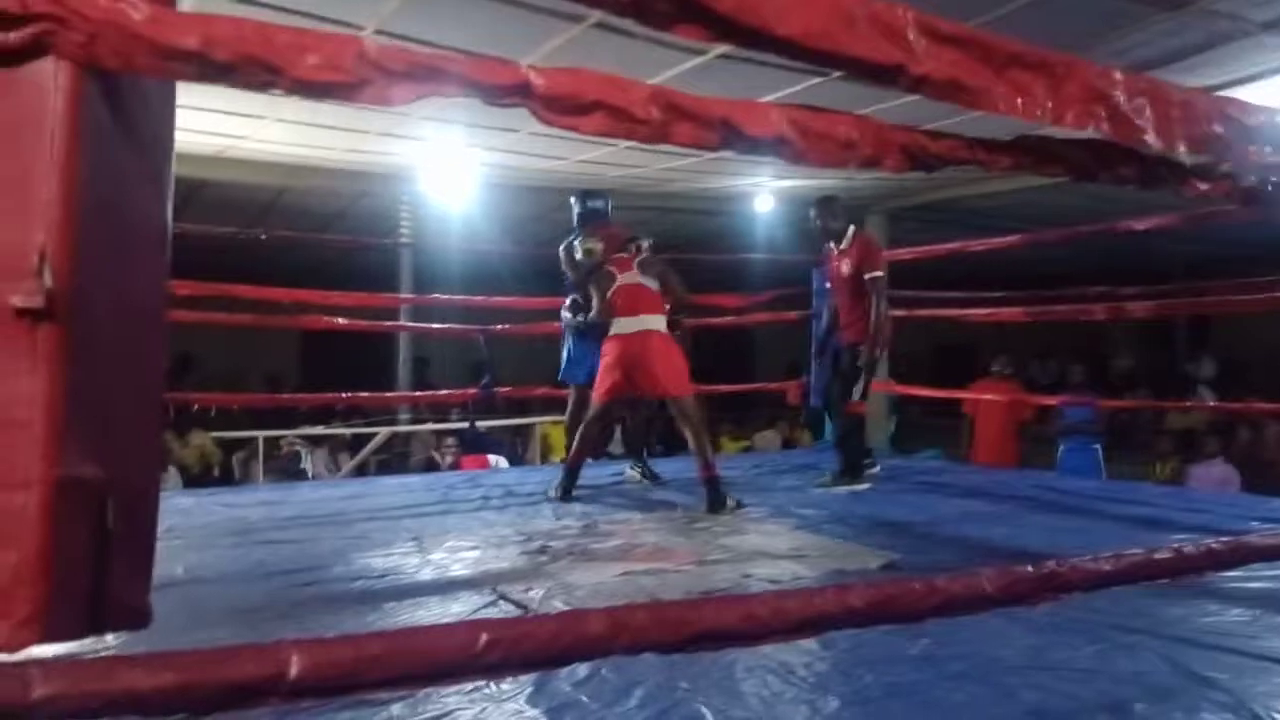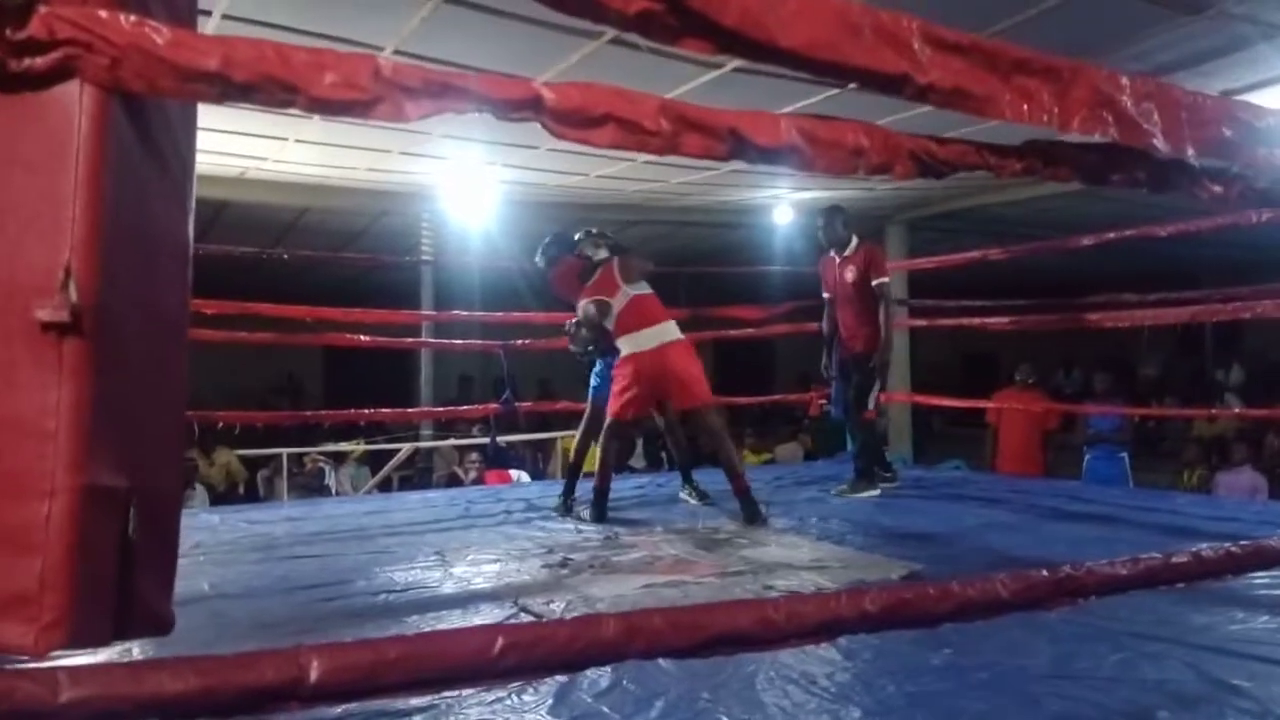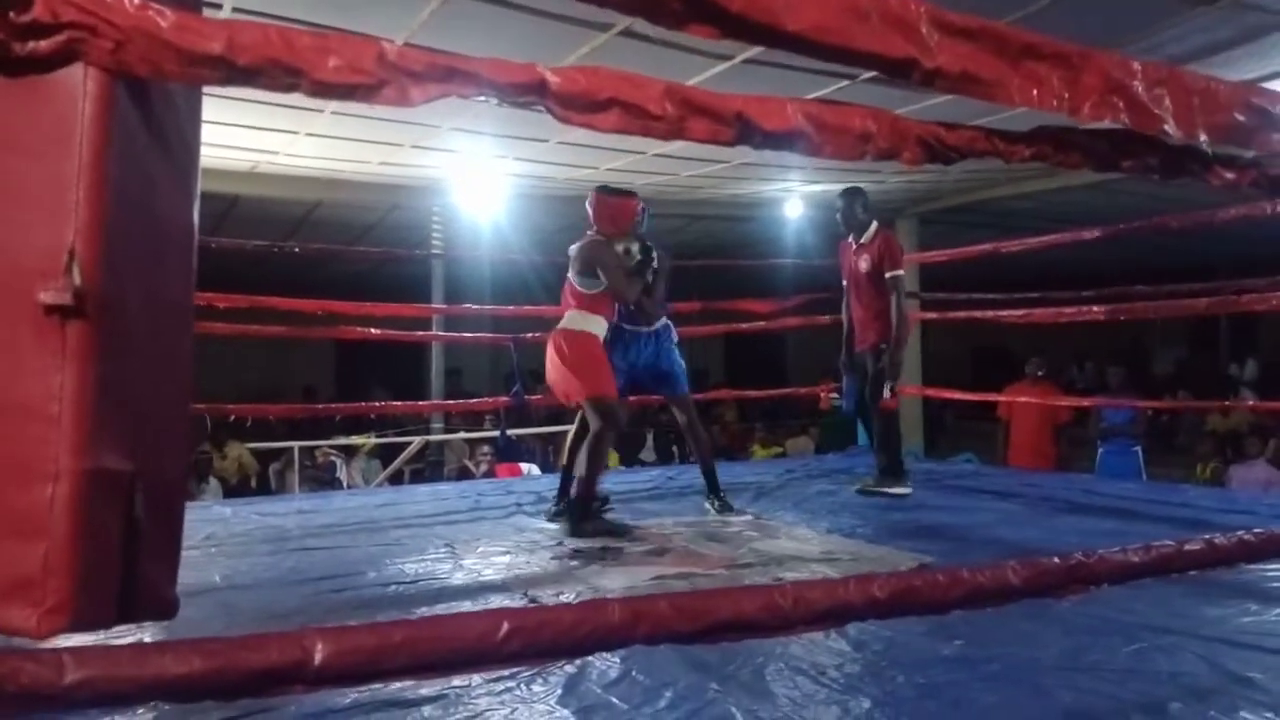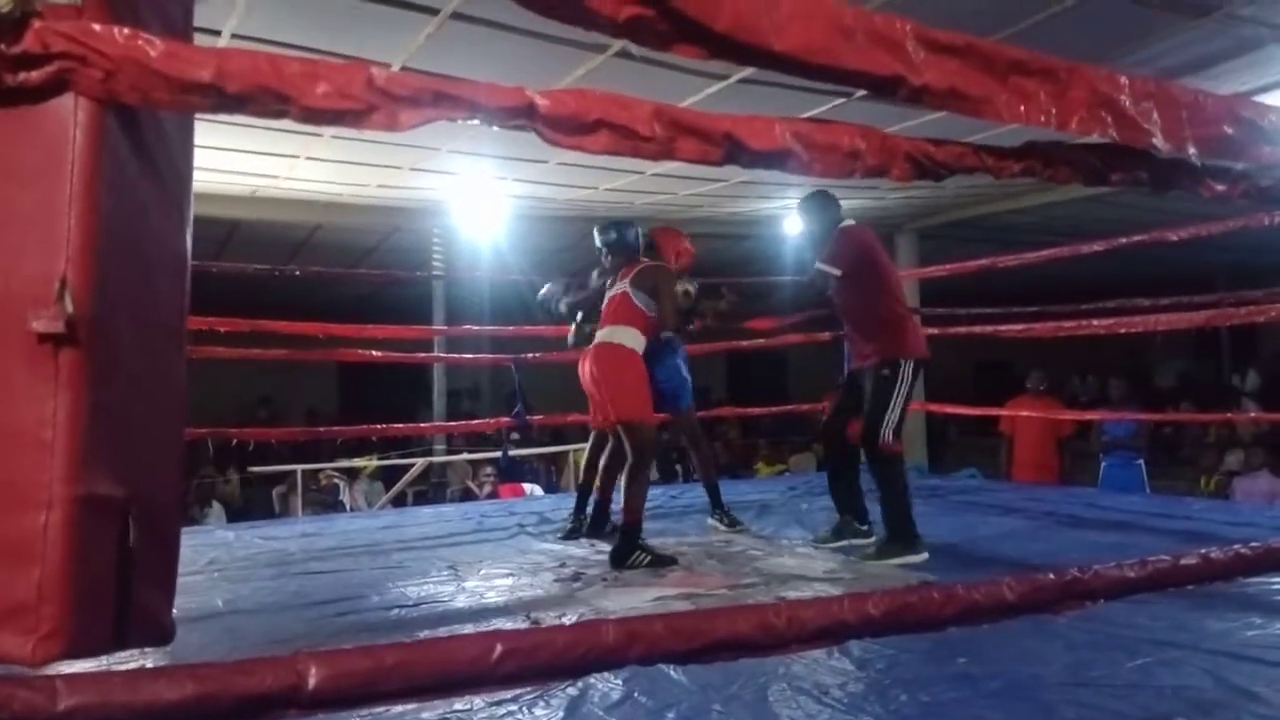
dt=1s
person 1, frame 1
left shoulder: (598, 274)
right shoulder: (650, 263)
left elbow: (602, 314)
right elbow: (681, 298)
right wrist: (662, 310)
left hip: (619, 344)
right hip: (655, 341)
left knee: (595, 417)
right knee: (690, 416)
left ankle: (565, 483)
right ankle: (714, 492)
person 1, frame 2
left shoulder: (587, 306)
right shoulder: (621, 265)
right elbow: (647, 267)
right wrist: (611, 250)
left hip: (636, 362)
right hip: (674, 350)
left knee: (613, 432)
right knee: (715, 430)
left ankle: (598, 505)
right ankle: (748, 503)
person 1, frame 3
left shoulder: (591, 245)
right shoulder: (600, 249)
right elbow: (626, 296)
right wrist: (641, 278)
left hip: (574, 341)
right hip: (577, 342)
left knee: (594, 419)
right knee: (608, 421)
left ankle: (582, 500)
right ankle: (581, 511)
person 1, frame 4
left shoulder: (620, 276)
right shoulder: (662, 273)
left elbow: (569, 307)
right elbow: (668, 324)
left wrist: (557, 297)
left hip: (595, 358)
right hip: (619, 360)
left knee: (622, 442)
right knee: (642, 450)
right ankle: (628, 544)
person 2, frame 1
left shoulder: (865, 244)
right shoulder: (832, 250)
left elbow: (879, 296)
left wrist: (873, 343)
right wrist: (824, 337)
left hip: (863, 338)
right hip: (843, 337)
left knee: (846, 399)
right knee: (833, 398)
left ankle: (852, 471)
right ankle: (862, 458)
person 2, frame 2
left shoulder: (869, 253)
right shoulder: (826, 263)
left elbow: (885, 302)
left wrist: (885, 348)
right wrist: (827, 352)
left hip: (870, 347)
right hip: (846, 349)
left knee: (860, 408)
right knee: (850, 409)
left ankle: (864, 478)
right ankle: (882, 470)
person 2, frame 3
left shoulder: (885, 242)
right shoulder: (846, 248)
left elbow: (897, 297)
left wrist: (896, 347)
right wrist: (846, 347)
left hip: (884, 340)
right hip: (862, 341)
left knee: (878, 398)
right knee: (864, 405)
left ankle: (892, 475)
right ankle: (888, 471)
person 2, frame 4
left shoulder: (849, 237)
right shoulder: (841, 244)
left hip: (895, 352)
right hip: (868, 356)
left knee: (875, 437)
right knee: (834, 431)
left ankle: (904, 537)
right ankle: (854, 521)
person 3, frame 1
right shoulder: (569, 249)
right elbow: (581, 282)
left wrist: (638, 251)
left hip: (613, 328)
right hip: (583, 330)
right knee: (579, 397)
left ankle: (637, 461)
person 3, frame 2
right shoulder: (579, 286)
right hip: (610, 356)
left knee: (666, 418)
right knee: (592, 423)
left ankle: (688, 482)
right ankle: (567, 492)
person 3, frame 3
left shoulder: (654, 259)
left elbow: (652, 310)
left wrist: (639, 277)
left hip: (657, 339)
right hip: (621, 339)
left knee: (687, 414)
left ankle: (714, 491)
right ankle: (565, 493)
person 3, frame 4
left shoulder: (676, 287)
left elbow: (677, 325)
left wrist: (685, 309)
left hip: (664, 355)
left knee: (691, 431)
left ankle: (717, 508)
right ankle: (582, 513)
